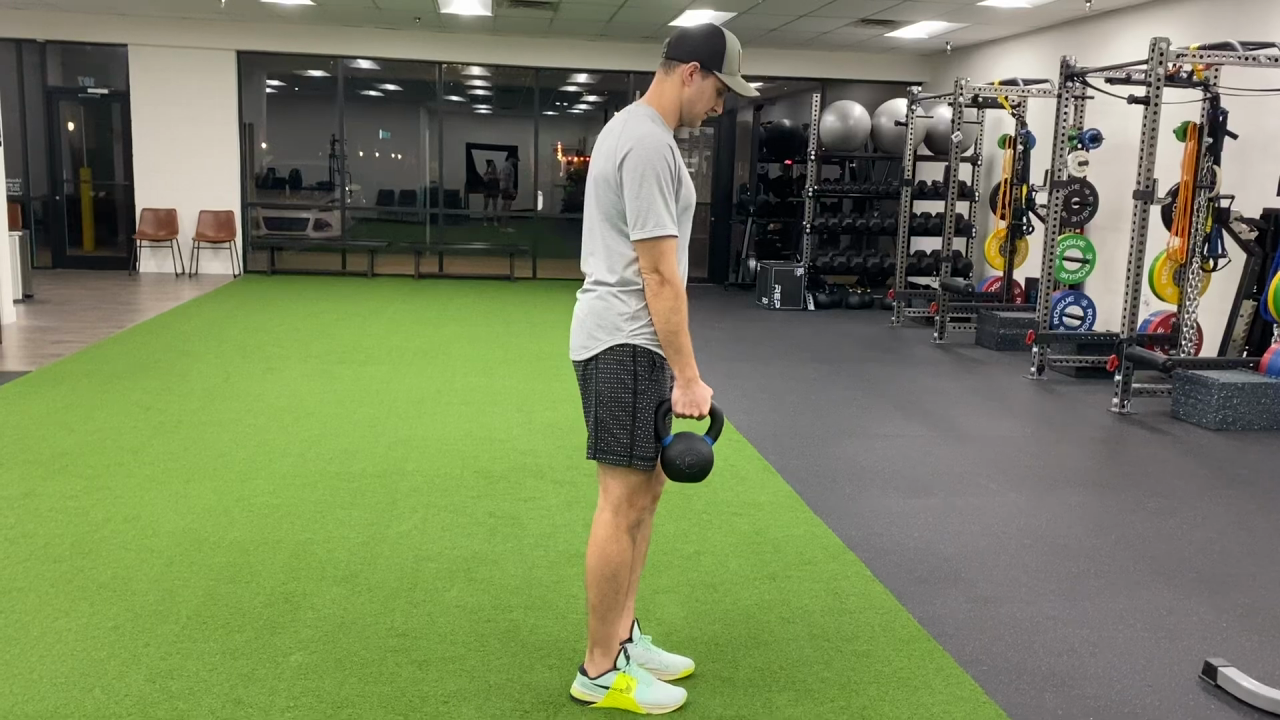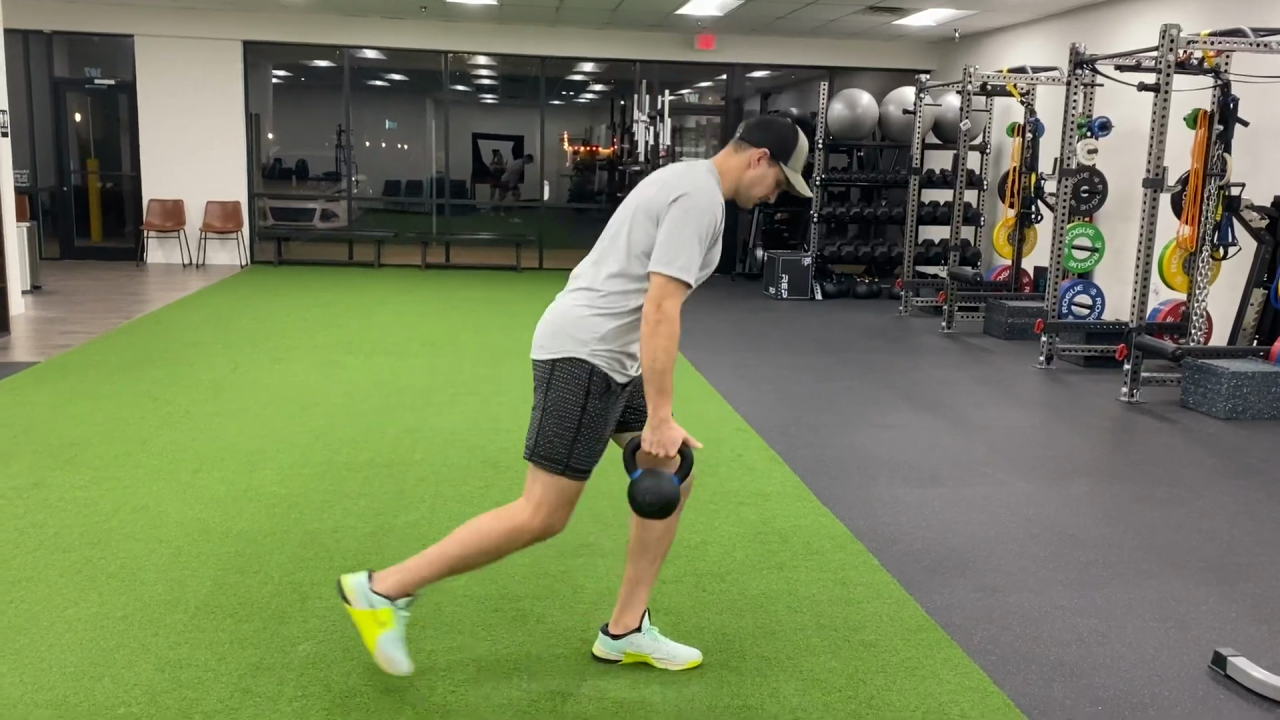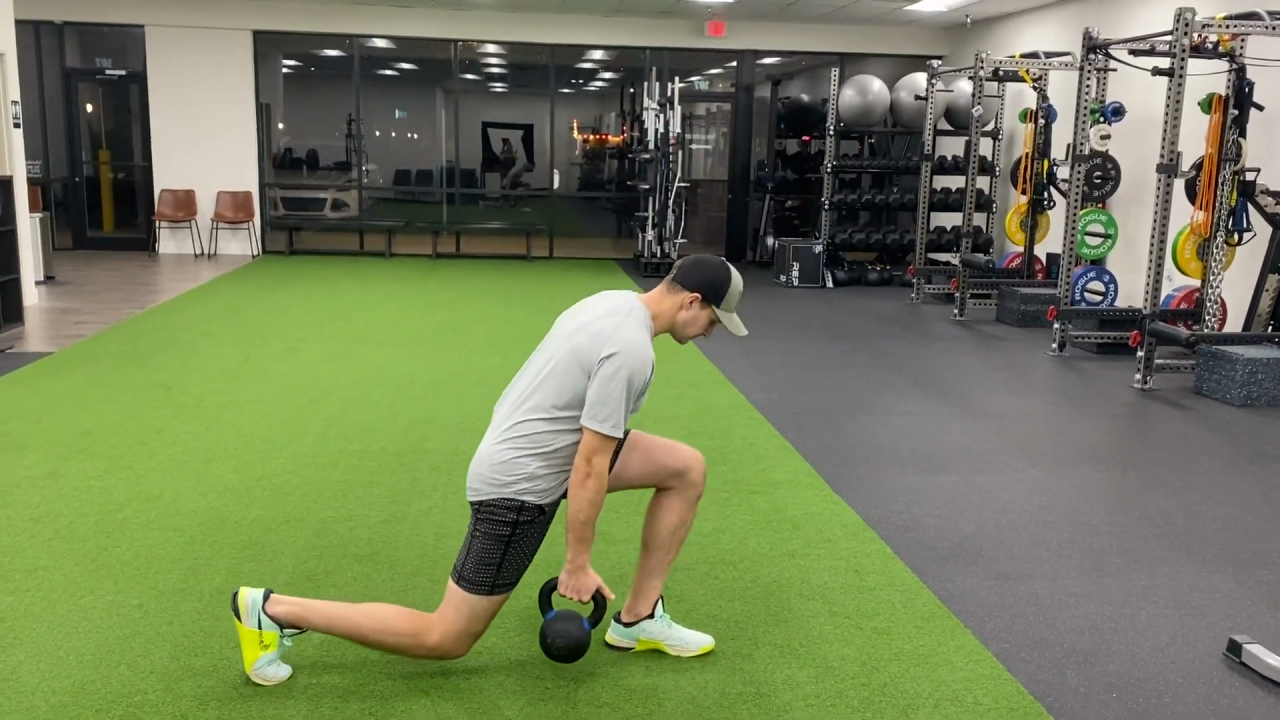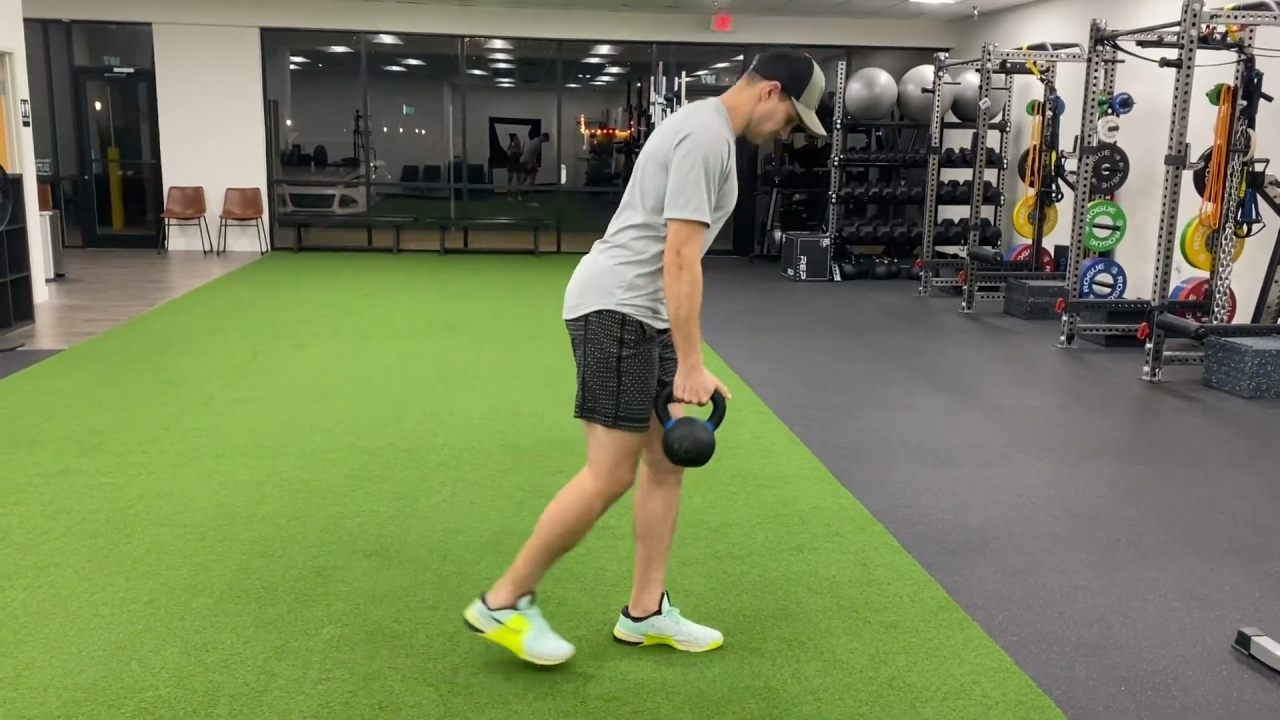
dt=0.7s
person 1, frame 1
left shoulder: (631, 129)
right shoulder: (649, 143)
right elbow: (660, 274)
right wrist: (687, 378)
left hip: (623, 339)
right hip: (627, 344)
left knee: (643, 496)
right knee: (623, 507)
left ankle: (622, 639)
person 1, frame 2
left shoulder: (690, 179)
right shoulder: (702, 201)
right elbow: (660, 309)
right wrist: (659, 419)
left hip: (610, 352)
right hip: (585, 353)
left knee: (674, 477)
right knee: (541, 516)
left ankle: (625, 630)
right ankle: (384, 592)
person 1, frame 3
left shoulder: (612, 303)
right shoulder: (631, 351)
right elbow: (591, 466)
right wrist: (578, 564)
left hip: (527, 450)
right hip: (521, 481)
left knee: (687, 469)
right knee: (445, 639)
left ankle: (640, 618)
right ankle: (272, 611)
person 1, frame 4
left shoulder: (700, 126)
right shoulder: (707, 138)
right elbow: (681, 258)
right wrist: (691, 366)
left hip: (639, 311)
right hip: (617, 309)
left knee: (665, 461)
right knee: (611, 474)
left ankle: (645, 613)
right ankle: (502, 601)
